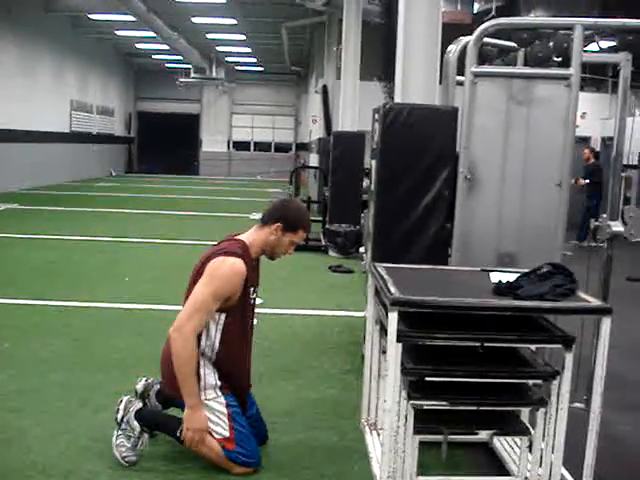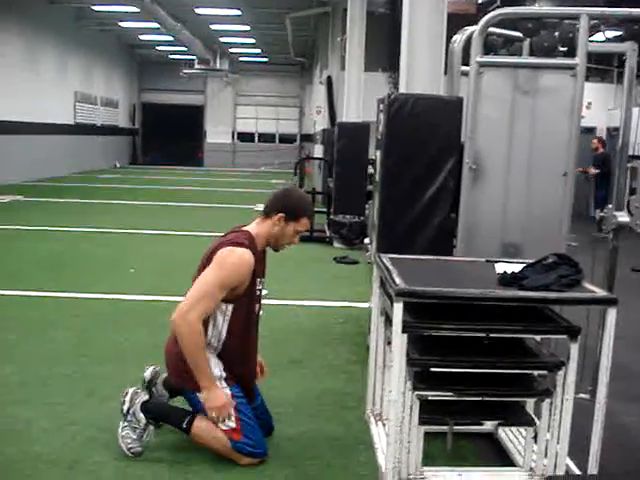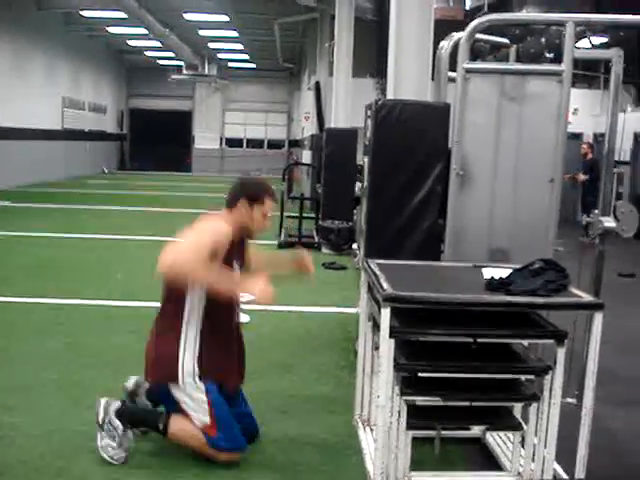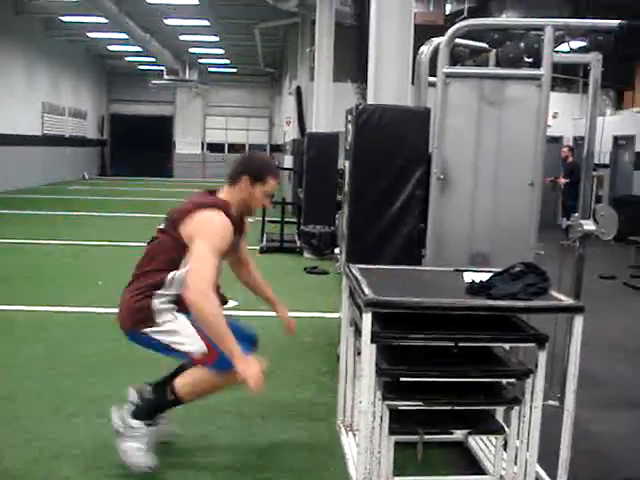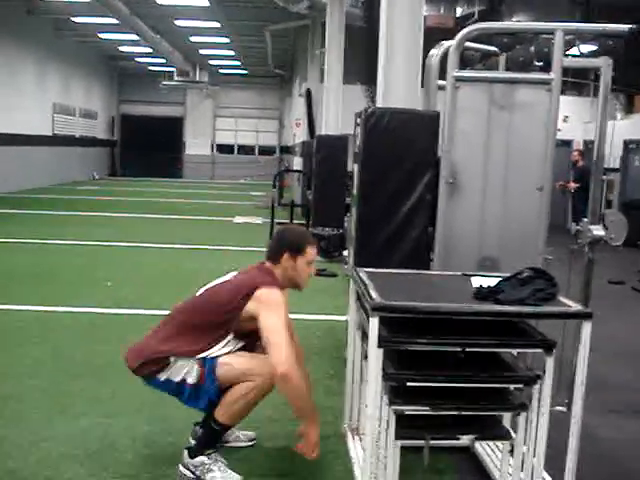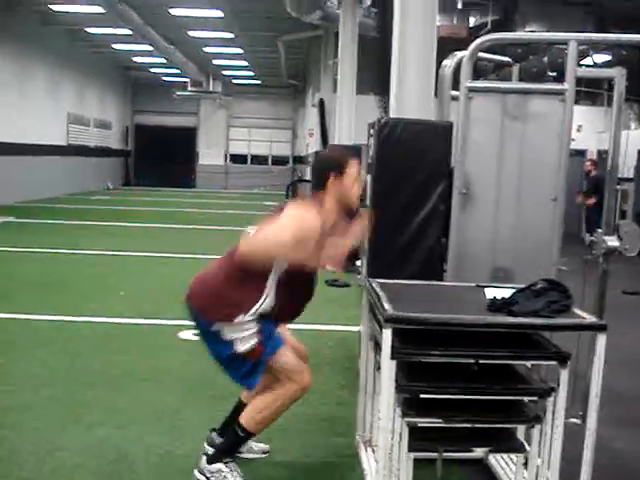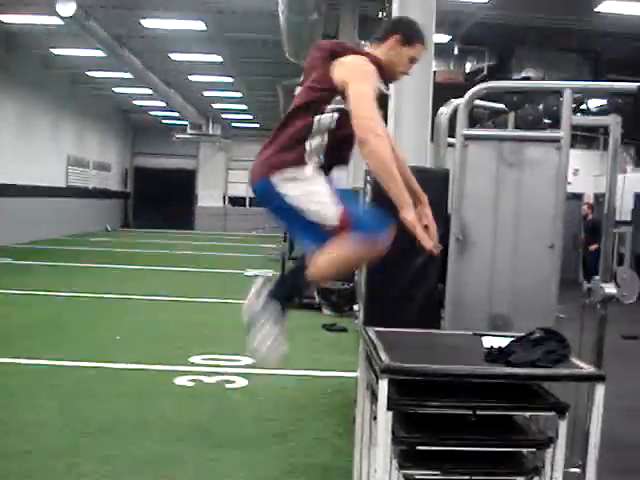
dt=0.3s
person 1, frame 1
left shoulder: (246, 254)
right shoulder: (231, 265)
right elbow: (181, 332)
left wrist: (230, 380)
right wrist: (194, 407)
left hip: (218, 366)
right hip: (200, 371)
left knee: (258, 436)
right knee: (245, 461)
left ankle: (159, 396)
right ankle: (141, 416)
person 1, frame 2
left shoulder: (251, 247)
right shoulder: (239, 256)
right elbow: (184, 317)
left wrist: (251, 356)
right wrist: (207, 387)
left hip: (223, 357)
right hip: (202, 360)
left knee: (264, 427)
right knee: (251, 452)
left ankle: (166, 383)
right ankle: (148, 408)
person 1, frame 3
left shoulder: (234, 238)
right shoulder: (217, 229)
left elbow: (251, 262)
right elbow: (171, 263)
left wrist: (289, 262)
right wrist: (240, 286)
left hip: (208, 358)
right hip: (181, 360)
left knee: (247, 434)
right knee: (229, 450)
left ankle: (149, 395)
right ankle: (126, 415)
person 1, frame 4
left shoulder: (229, 214)
right shoulder: (215, 220)
left elbow: (243, 266)
right elbow: (196, 293)
left wrist: (278, 308)
right wrist: (239, 359)
left hip: (167, 301)
right hip: (150, 310)
left knee: (245, 343)
right knee: (233, 365)
left ankle: (152, 395)
right ankle: (139, 416)
person 1, frame 5
left shoulder: (263, 279)
right shoulder: (269, 296)
left elbow: (288, 343)
right elbow: (284, 369)
left wrist: (305, 397)
right wrist: (310, 421)
left hip: (176, 347)
right hip: (162, 362)
left knee: (266, 351)
right knee: (264, 371)
left ankle: (211, 428)
right ankle: (198, 455)
person 1, frame 6
left shoulder: (312, 214)
right shoulder: (308, 218)
right elbow: (249, 249)
left wrist: (346, 239)
right wrist: (321, 255)
left hip: (233, 303)
right hip: (219, 307)
left knee: (297, 357)
right knee: (298, 379)
left ankle: (225, 437)
person 1, frame 7
left shoulder: (360, 72)
right shoulder: (360, 67)
left elbow: (384, 146)
right elbow: (371, 139)
left wrist: (419, 197)
right wrist: (405, 206)
left hip: (296, 169)
right hip: (287, 171)
right knee: (375, 238)
right ankle: (275, 297)
